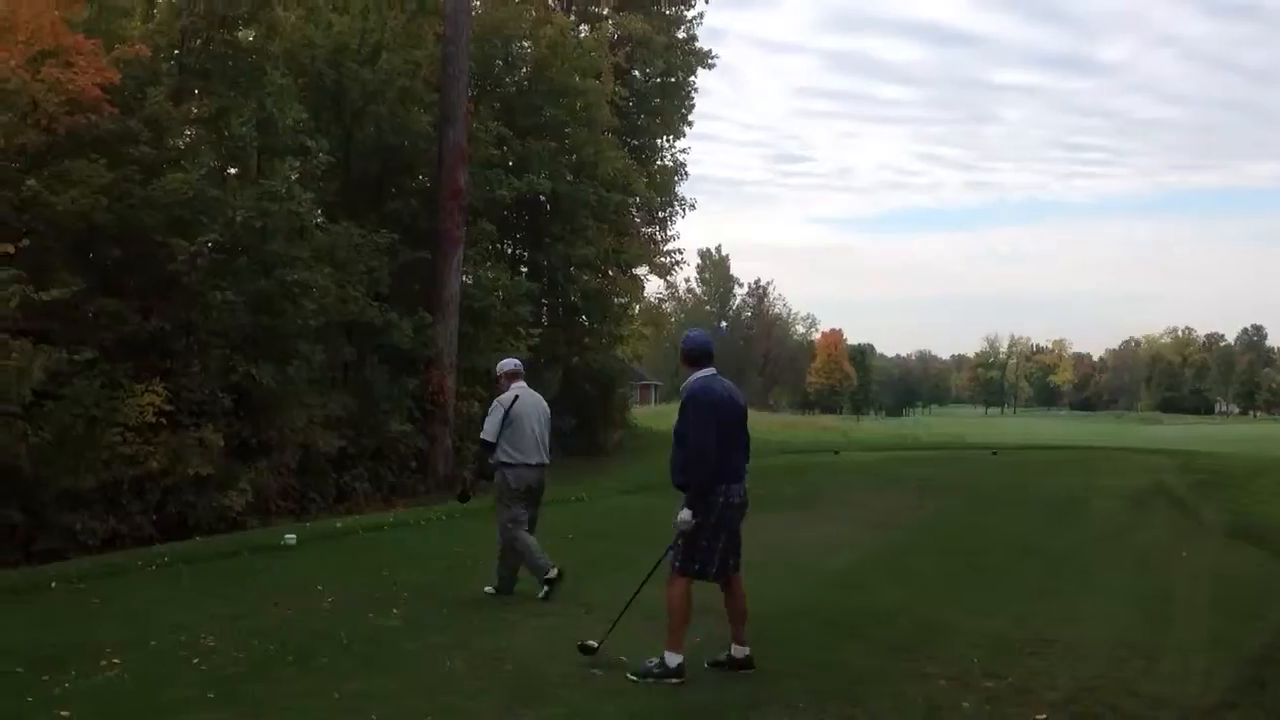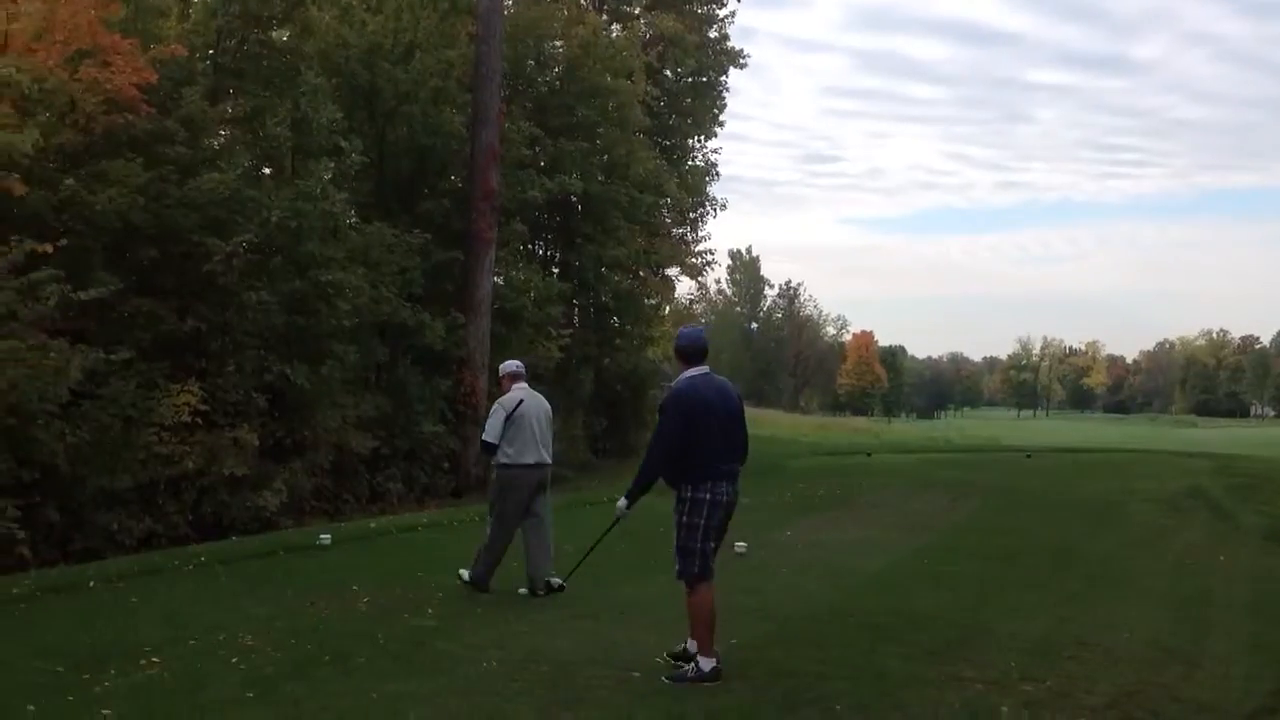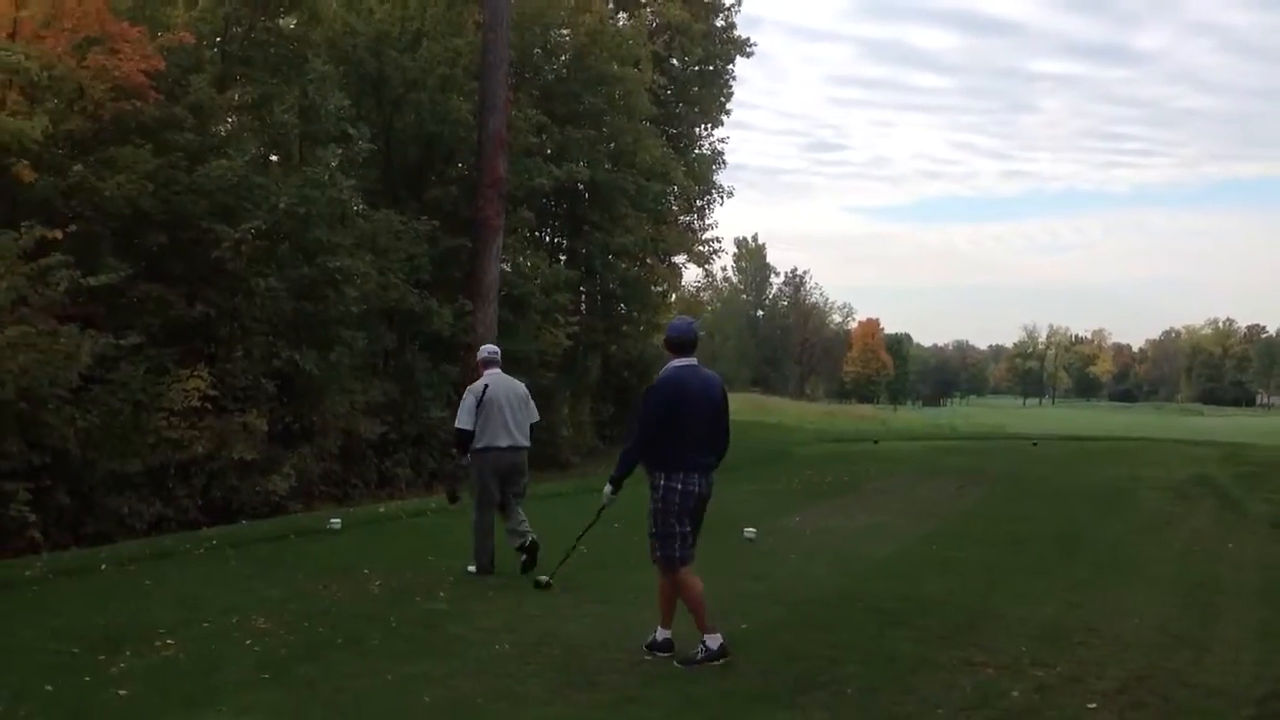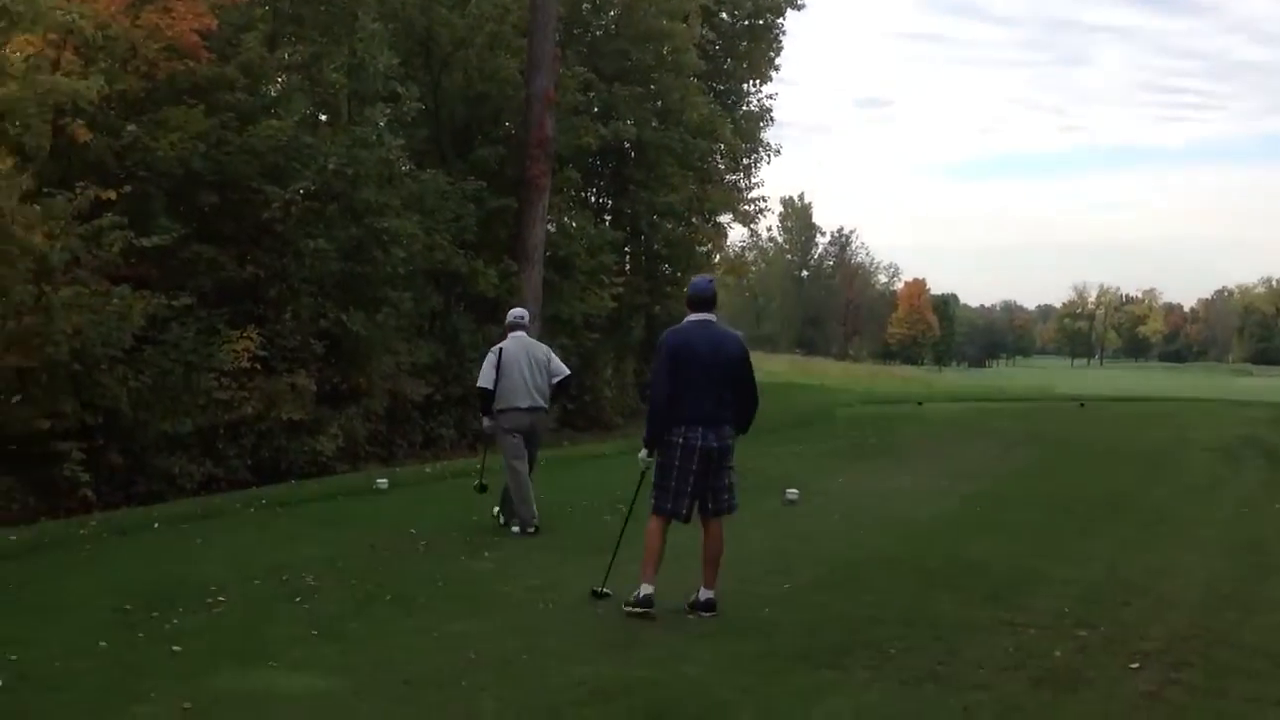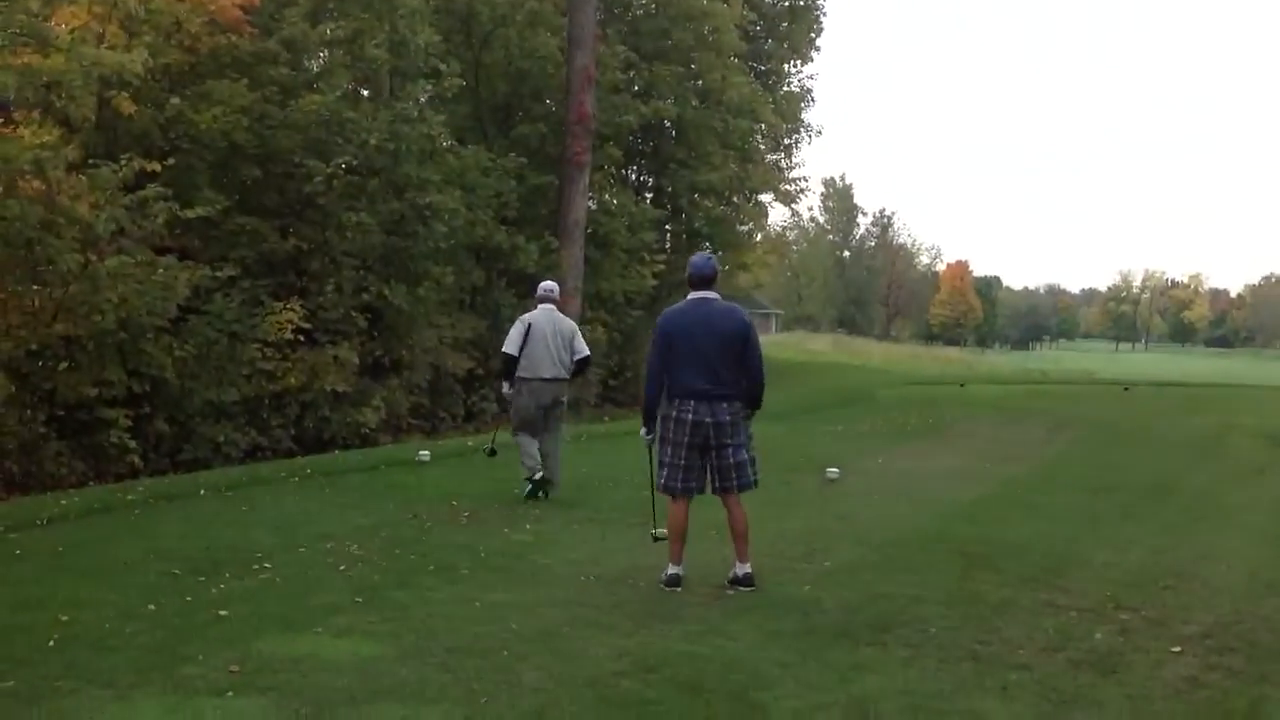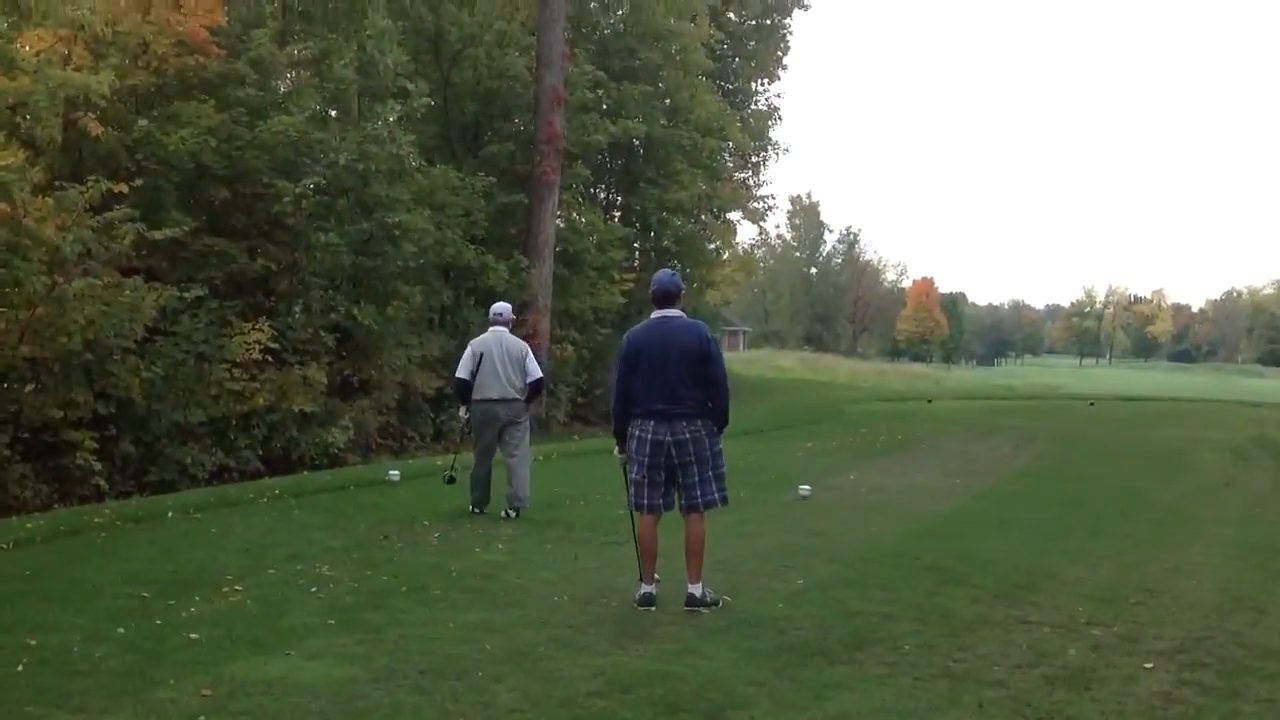
dt=0.4s
person 1, frame 1
left shoulder: (697, 394)
right shoulder: (731, 391)
left elbow: (701, 455)
left wrist: (690, 505)
left hip: (710, 494)
right hip: (734, 490)
left knee: (680, 572)
right knee: (727, 573)
left ankle: (672, 659)
right ankle: (739, 652)
person 1, frame 2
left shoulder: (681, 395)
right shoulder: (728, 389)
left elbow: (660, 453)
right elbow: (741, 443)
left wrist: (631, 496)
left hip: (698, 492)
right hip: (726, 488)
left knee: (698, 576)
right knee: (696, 571)
left ankle: (707, 663)
right ankle: (694, 646)
person 1, frame 3
left shoulder: (664, 384)
right shoulder: (714, 383)
left elbow: (641, 439)
right elbow: (723, 438)
left wrist: (616, 480)
left hip: (671, 480)
right hip: (701, 480)
left knee: (677, 564)
right knee: (673, 558)
left ankle: (712, 640)
right ankle: (663, 635)
person 1, frame 4
left shoulder: (673, 339)
right shoulder: (733, 341)
left elbow: (660, 396)
right elbow: (749, 396)
left wrist: (650, 442)
right wrist: (736, 430)
left hip: (682, 435)
right hip: (720, 436)
left knee: (660, 514)
right knee: (713, 518)
left ankle: (646, 590)
right ankle: (707, 594)
person 1, frame 5
left shoulder: (670, 318)
right shoulder: (737, 317)
left elbow: (655, 372)
right elbow: (755, 371)
left wrist: (649, 419)
right wrist: (749, 408)
left hip: (683, 411)
right hip: (728, 411)
left knee: (679, 495)
right knee: (732, 493)
left ankle: (674, 569)
right ankle: (743, 569)
person 1, frame 6
left shoulder: (634, 337)
right shoulder: (699, 333)
left elbow: (621, 392)
right elbow: (718, 386)
left wrist: (621, 438)
right wrist: (717, 427)
left hip: (647, 430)
right hip: (692, 429)
left knee: (648, 513)
right knee: (695, 511)
left ankle: (647, 589)
right ankle: (695, 589)
person 2, frame 1
left shoulder: (503, 401)
right shoulder: (541, 402)
left elbow: (487, 441)
left wrist: (489, 458)
left hip: (512, 472)
right hip: (538, 471)
left knee: (513, 528)
right knee: (521, 526)
left ankle: (547, 571)
right ankle: (504, 583)
person 2, frame 2
left shoulder: (505, 403)
right shoulder: (543, 402)
left elbow: (489, 444)
left wrist: (499, 454)
left hip: (512, 472)
right hip: (541, 470)
left knee: (500, 526)
right knee: (538, 526)
left ankle: (479, 577)
right ankle: (540, 582)
person 2, frame 3
left shoulder: (475, 389)
right shoulder: (519, 386)
left elbow: (464, 429)
right elbow: (532, 423)
left wrist: (462, 451)
left hip: (487, 455)
right hip: (518, 454)
left knee: (485, 508)
right knee: (512, 504)
left ankle: (484, 563)
right ankle: (526, 539)
person 2, frame 4
left shoulder: (498, 351)
right shoulder: (542, 350)
left elbow: (485, 388)
right elbow: (564, 378)
left wrist: (487, 415)
right wrist: (546, 400)
left hip: (508, 416)
right hip: (537, 415)
left knee: (517, 467)
right knee: (523, 466)
left ankle: (527, 521)
right ankle: (507, 511)
person 2, frame 5
left shoulder: (525, 320)
right shoulder: (569, 325)
left elbow: (509, 355)
right elbow: (584, 359)
left wrist: (507, 381)
right wrist: (567, 376)
left hip: (529, 385)
right hip: (558, 387)
left knee: (524, 432)
right knee: (551, 437)
left ankle: (536, 472)
right ankle: (543, 488)
person 2, frame 6
left shoulder: (476, 344)
right shoulder: (521, 345)
left elbow: (462, 379)
right elbow: (537, 382)
left wrist: (464, 404)
right wrist: (526, 402)
left hip: (483, 407)
right hip: (514, 408)
left knee: (482, 457)
right knee: (517, 456)
left ankle: (478, 504)
right ankle: (515, 505)
